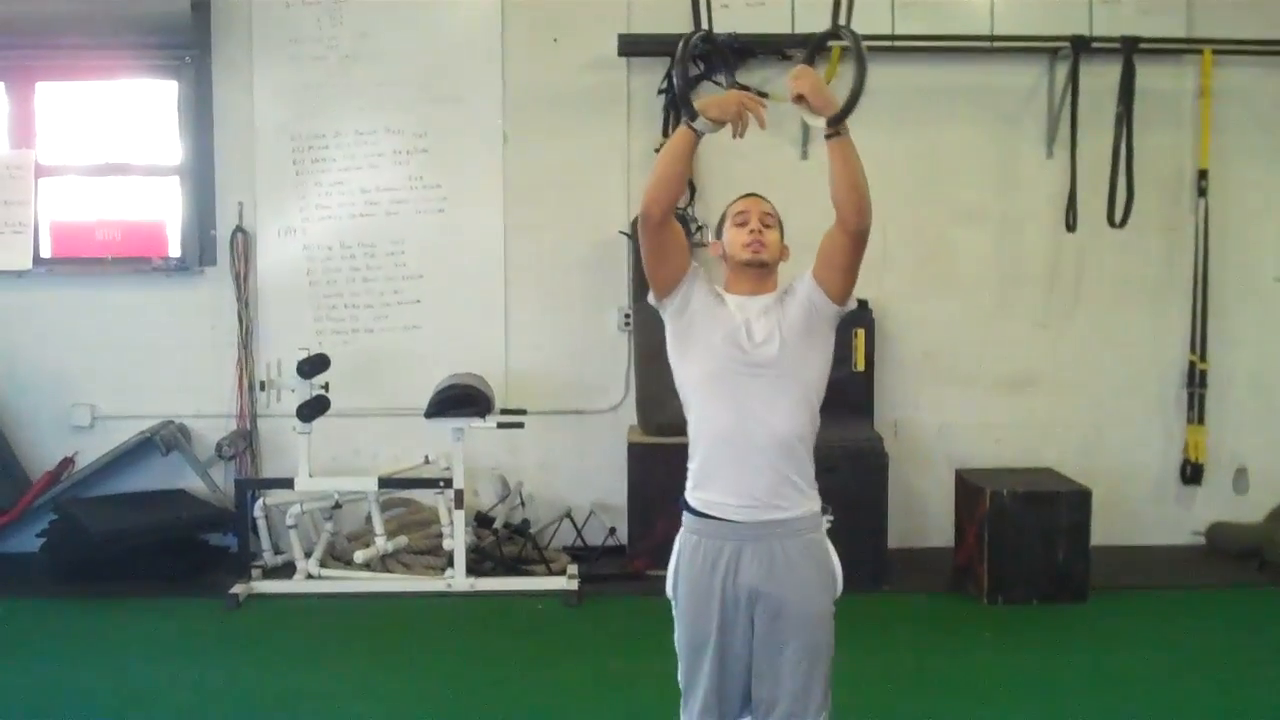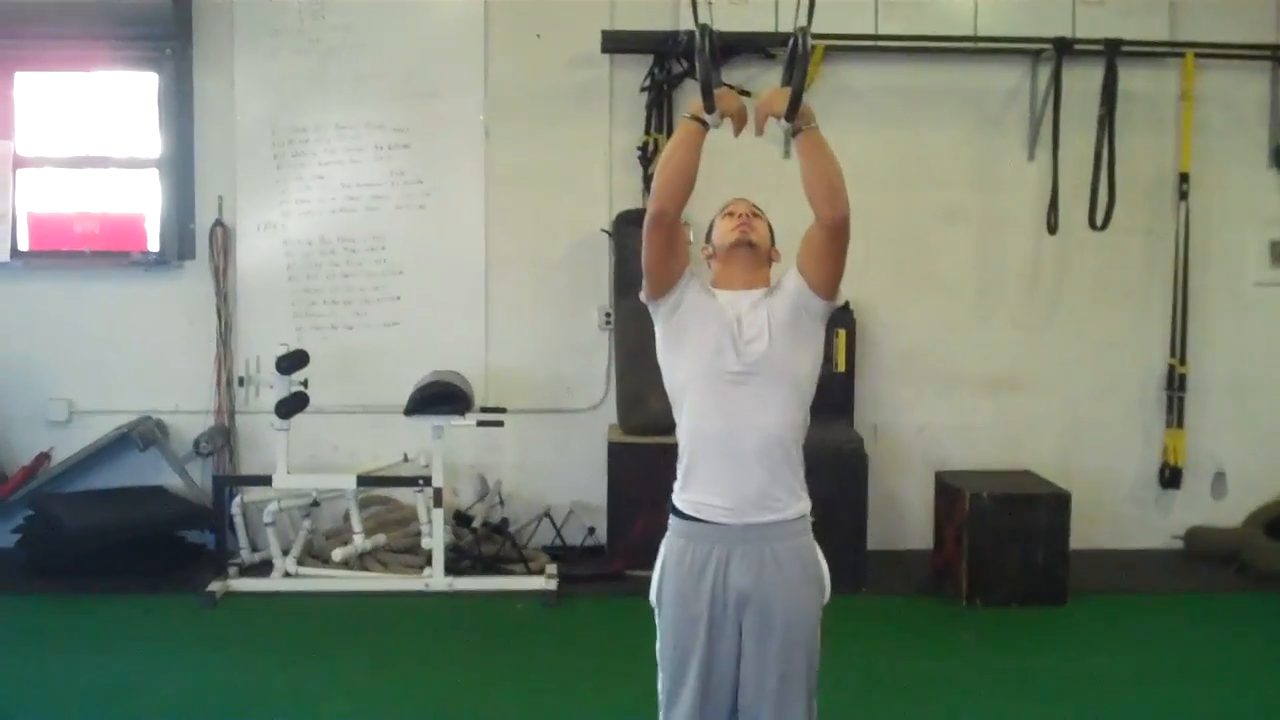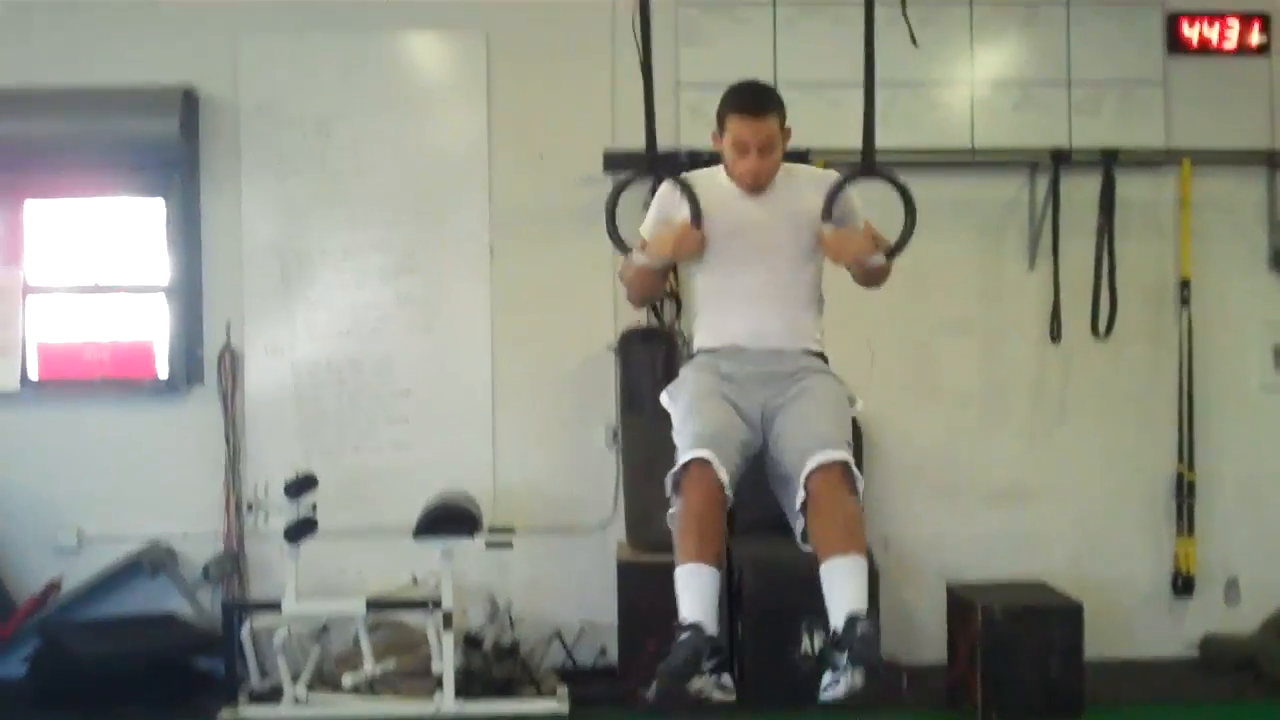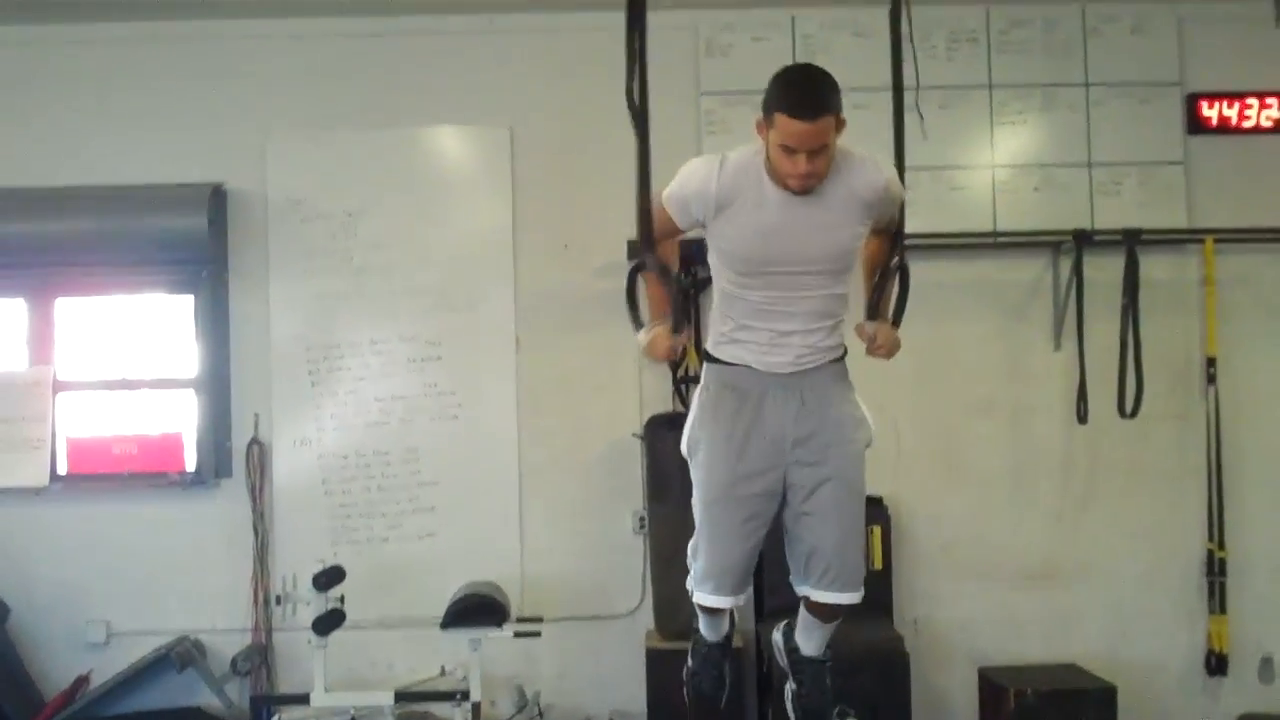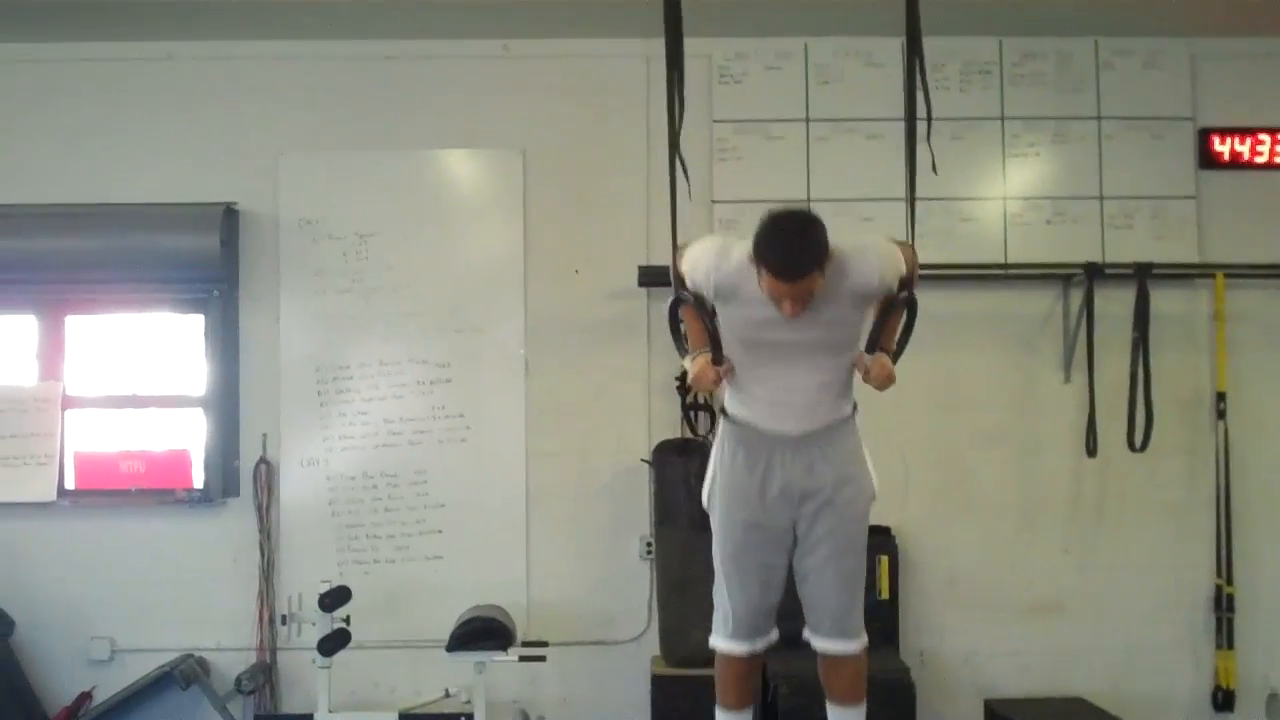
dt=1s
person 1, frame 1
left shoulder: (809, 310)
right shoulder: (689, 307)
left elbow: (855, 221)
right elbow: (653, 212)
left wrist: (833, 120)
right wrist: (700, 122)
left hip: (794, 538)
right hip: (710, 536)
person 1, frame 2
left shoulder: (799, 306)
right shoulder: (679, 304)
left elbow: (833, 214)
right elbow: (662, 209)
left wrist: (802, 122)
right wrist: (699, 115)
left hip: (783, 542)
right hip: (697, 539)
person 1, frame 3
left shoulder: (820, 190)
right shoulder: (682, 193)
left elbow: (877, 273)
right elbow: (637, 295)
left wrist: (868, 254)
right wrist: (657, 256)
left hip: (800, 368)
right hip: (718, 367)
left knee: (827, 472)
right knee: (702, 469)
left ankle: (851, 635)
right ankle: (695, 641)
person 1, frame 4
left shoulder: (872, 187)
right shoulder: (711, 181)
right elbow: (656, 234)
left wrist: (880, 315)
right wrist: (658, 319)
left hip: (825, 387)
right hip: (735, 386)
left knee: (837, 570)
right knee: (721, 566)
left ankle: (805, 650)
right ankle: (710, 637)
person 1, frame 5
left shoulder: (864, 273)
right shoulder: (718, 267)
left elbow: (907, 259)
right elbow: (682, 265)
left wrist: (884, 349)
right wrist: (698, 350)
left hip: (831, 449)
right hip: (748, 449)
left knee: (839, 628)
right knee: (739, 625)
